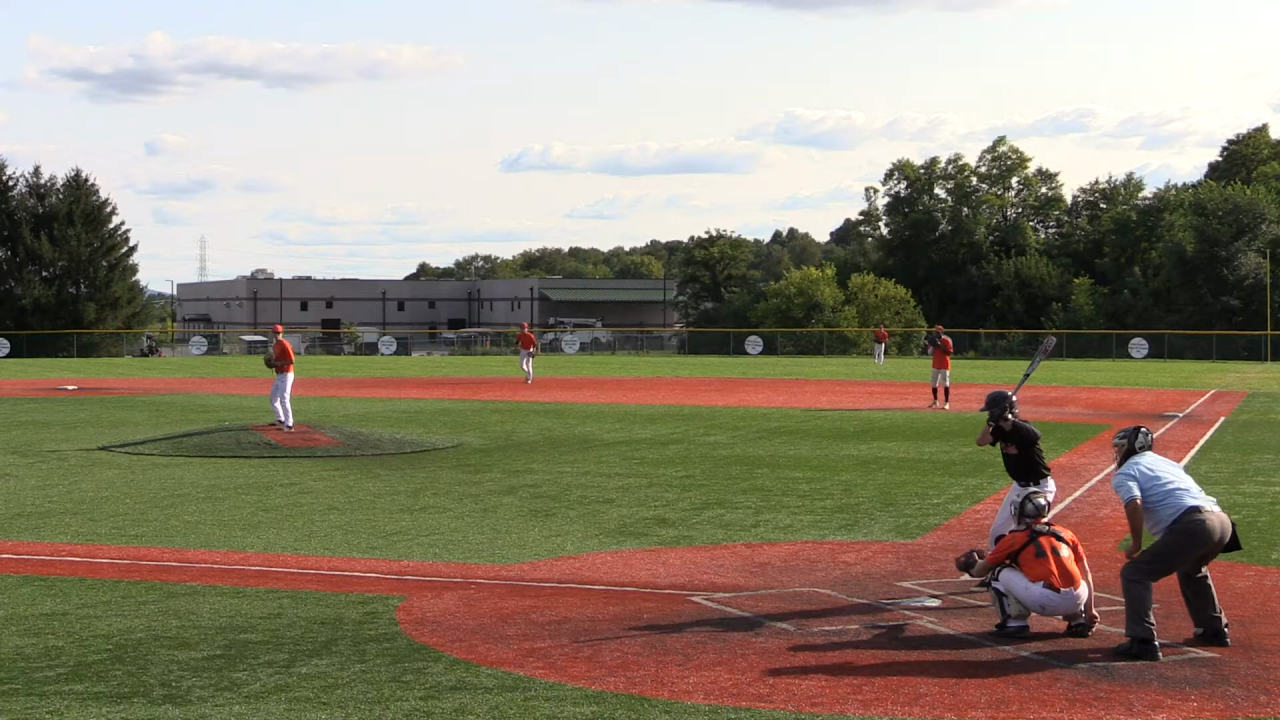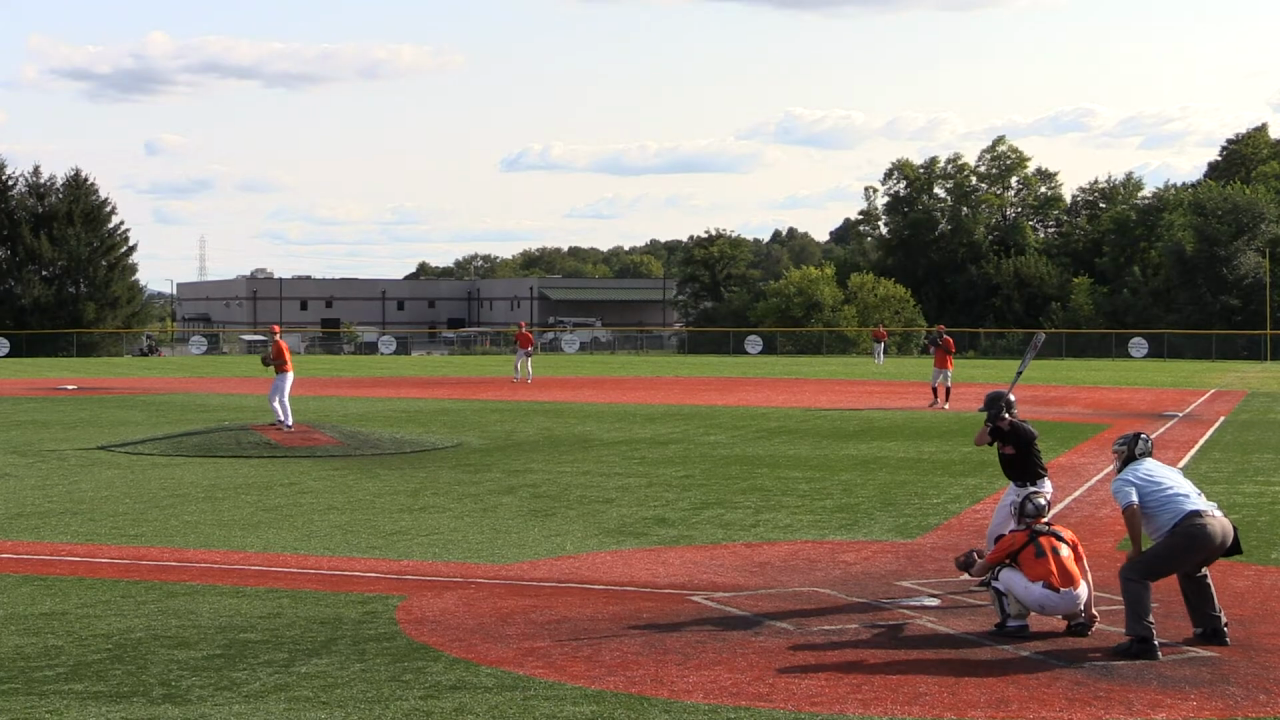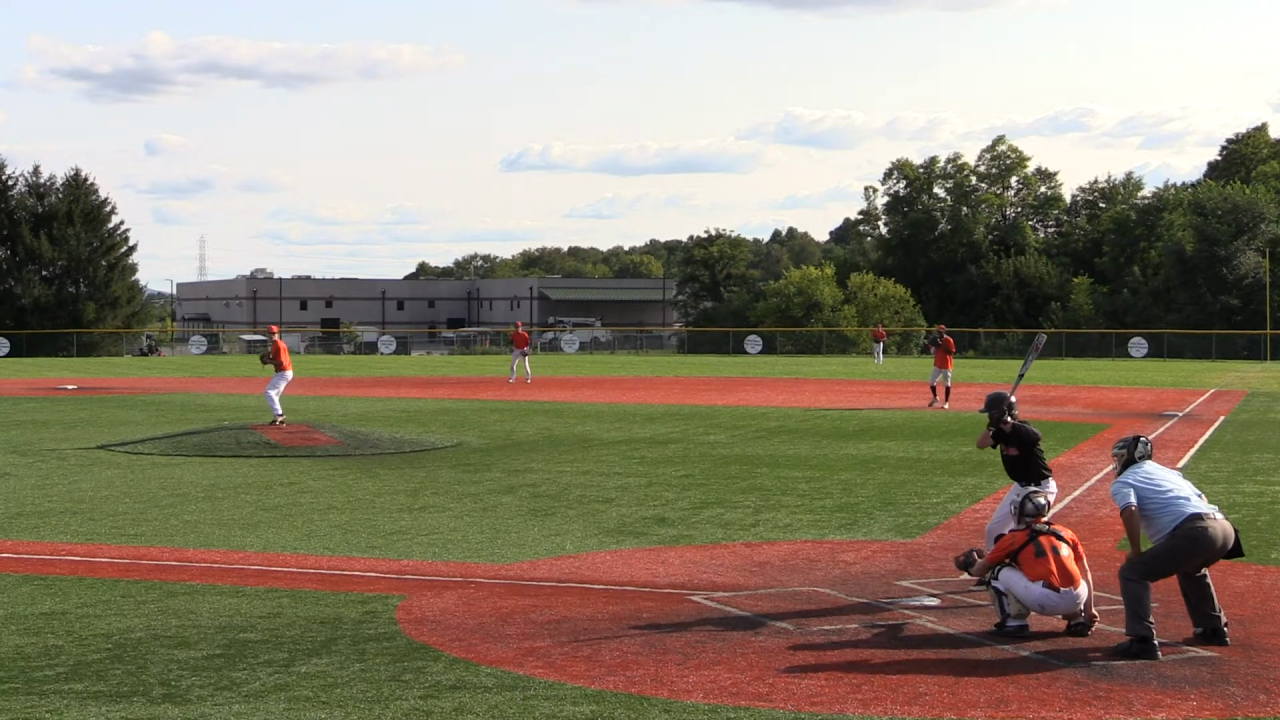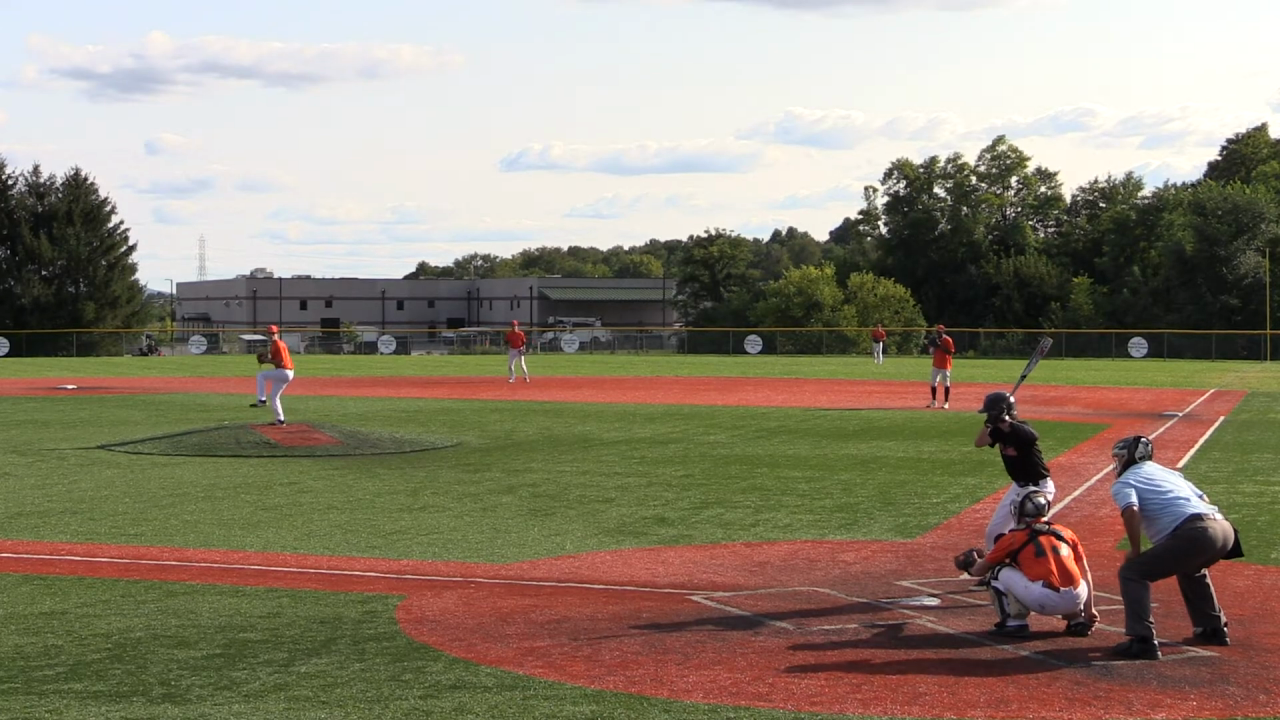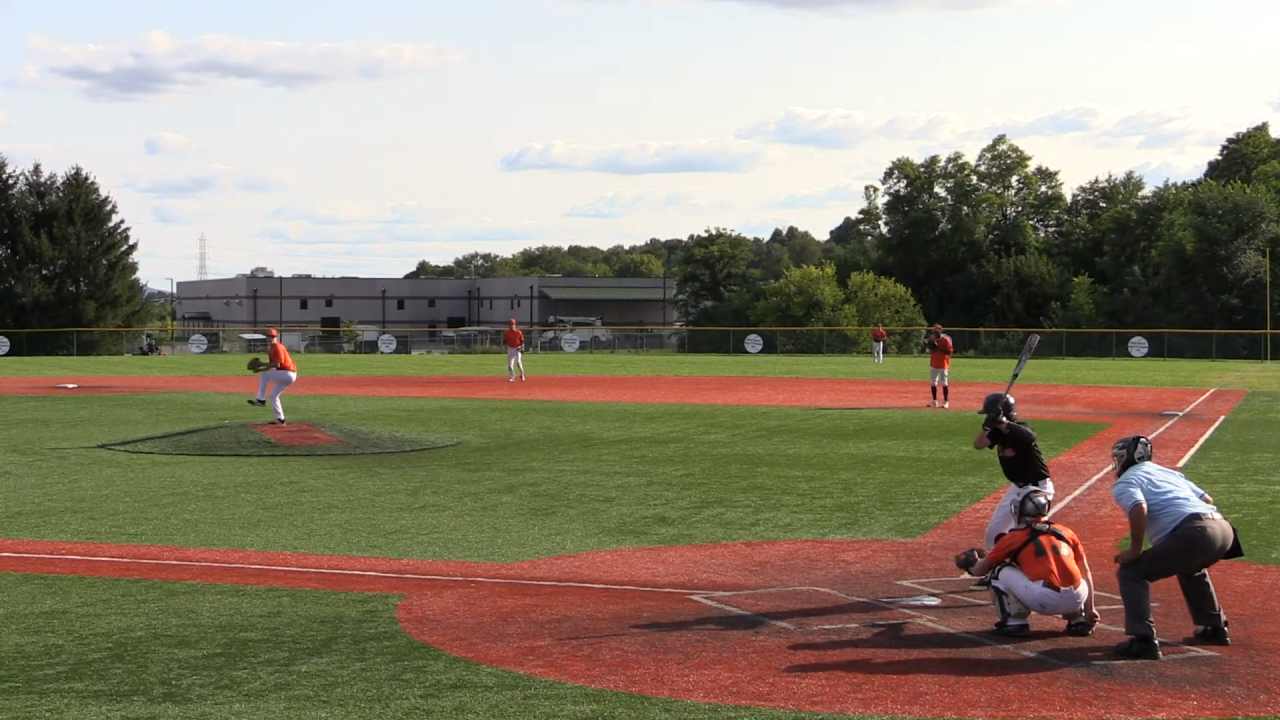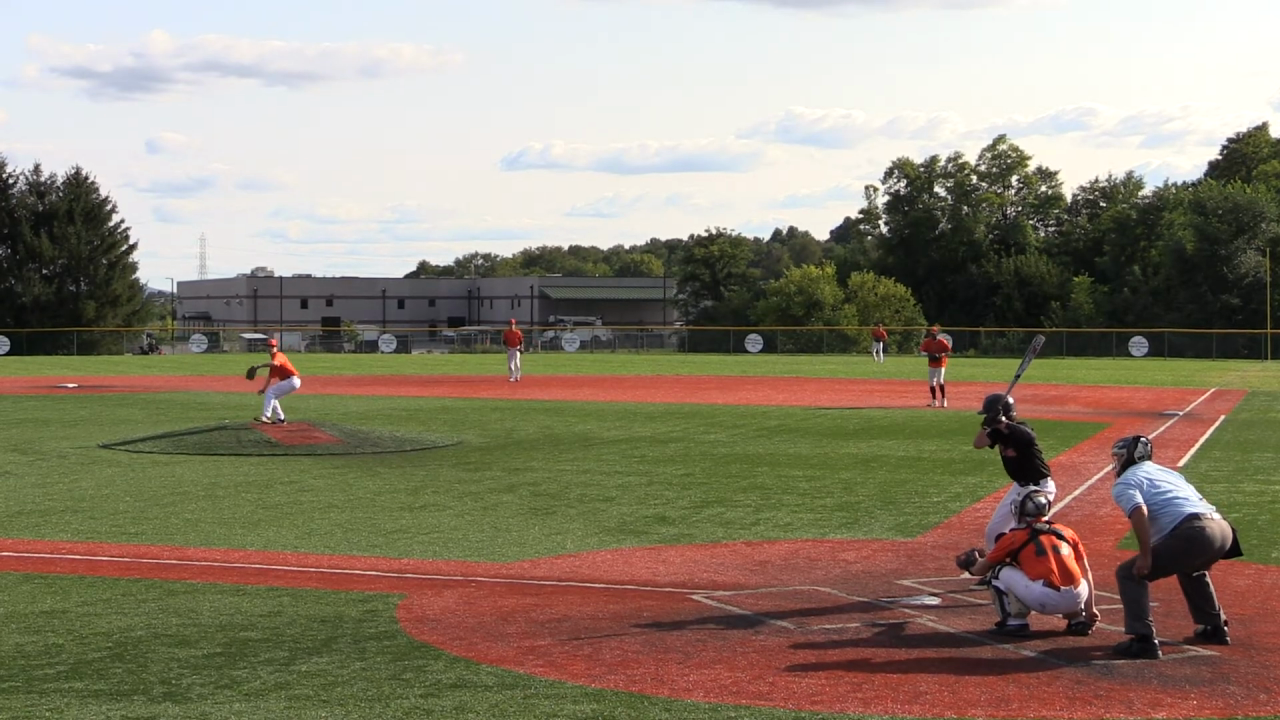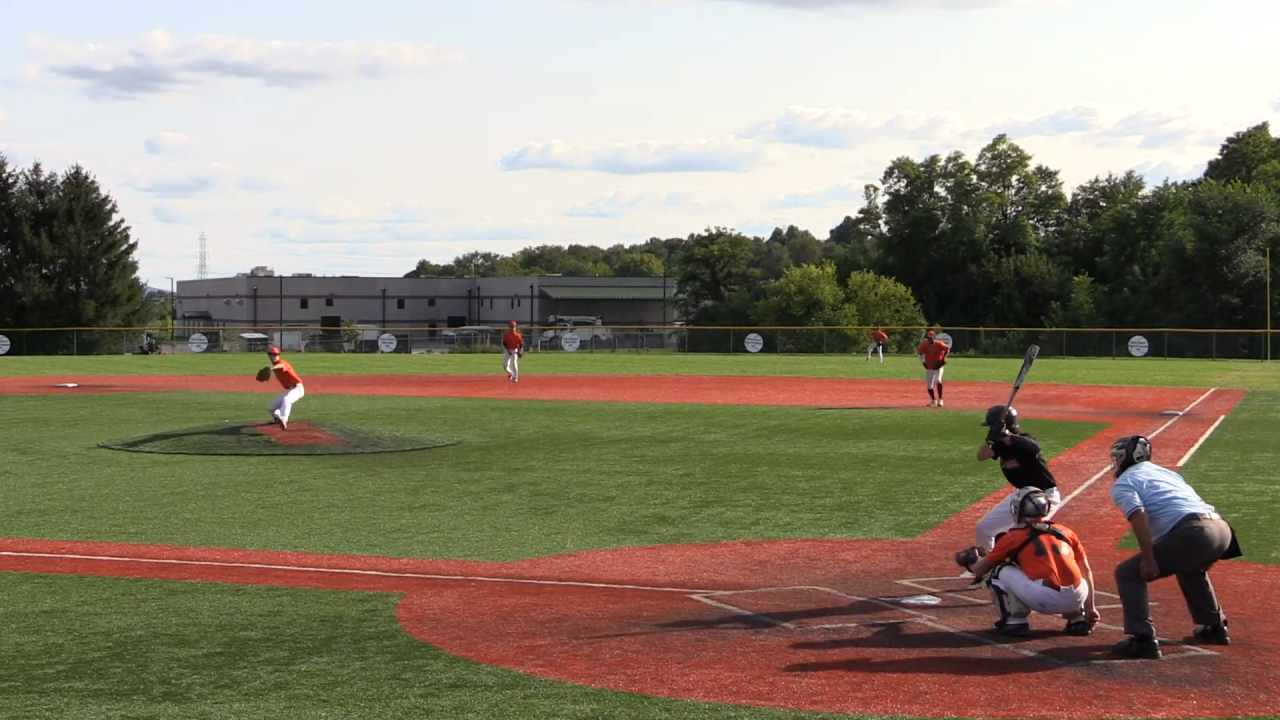
dt=0.2s
person 1, frame 1
left shoulder: (1124, 473)
right shoulder: (1167, 463)
left elbow: (1134, 505)
left wrist: (1136, 543)
left hip: (1193, 525)
right hip: (1221, 519)
left knee: (1134, 573)
right knee: (1192, 569)
left ankle: (1143, 642)
right ankle: (1214, 630)
person 1, frame 2
left shoulder: (1123, 480)
right shoulder: (1168, 469)
left elbow: (1132, 510)
left wrist: (1137, 550)
left hip: (1195, 530)
right hip: (1223, 524)
left knee: (1132, 573)
right knee: (1191, 569)
left ankle: (1143, 642)
right ankle: (1214, 629)
person 1, frame 3
left shoulder: (1122, 482)
right shoulder: (1168, 471)
left elbow: (1130, 512)
left wrist: (1135, 551)
left hip: (1195, 533)
right hip: (1224, 528)
left knee: (1132, 573)
right knee: (1190, 569)
left ankle: (1143, 641)
right ankle: (1214, 629)
person 1, frame 4
left shoulder: (1124, 482)
right shoulder: (1169, 472)
left elbow: (1131, 512)
left wrist: (1135, 551)
left hip: (1195, 533)
right hip: (1224, 528)
left knee: (1131, 572)
right knee: (1189, 567)
left ankle: (1143, 641)
right ankle: (1214, 629)
person 1, frame 5
left shoulder: (1125, 483)
right shoulder: (1170, 472)
left elbow: (1139, 509)
left wrist: (1135, 549)
left hip: (1195, 533)
right hip: (1223, 528)
left knee: (1130, 572)
right knee: (1189, 567)
left ankle: (1144, 641)
right ankle: (1214, 628)
person 1, frame 6
left shoulder: (1124, 483)
right shoulder: (1169, 472)
left elbow: (1139, 512)
left wrist: (1145, 555)
left hip: (1194, 533)
right hip: (1222, 528)
left knee: (1128, 573)
right knee: (1189, 567)
left ankle: (1144, 641)
right ankle: (1215, 628)
person 1, frame 7
left shoulder: (1123, 484)
right shoulder: (1167, 473)
left elbow: (1139, 516)
left wrist: (1148, 559)
left hip: (1193, 533)
right hip: (1221, 528)
left knee: (1127, 573)
right knee: (1190, 567)
left ankle: (1144, 640)
right ankle: (1215, 628)
person 2, frame 1
left shoulder: (1023, 428)
right shoulder: (1001, 428)
left elbow: (1036, 435)
right elbow: (980, 441)
left wrist: (1008, 419)
right wrist: (991, 422)
left hip: (1039, 488)
right hip: (1019, 486)
right knee: (998, 531)
person 2, frame 2
left shoulder: (1020, 428)
right shoulder: (998, 428)
left elbow: (1033, 435)
right elbow: (978, 441)
left wrist: (1005, 419)
right wrist: (989, 422)
left hip: (1035, 488)
right hip: (1016, 487)
right knee: (995, 533)
person 2, frame 3
left shoulder: (1022, 429)
right shoulder: (1001, 431)
left elbow: (1037, 436)
right elbow: (981, 444)
left wrist: (1008, 421)
right wrist: (991, 426)
left hip: (1040, 488)
right hip: (1020, 487)
right knee: (993, 530)
person 2, frame 4
left shoulder: (1020, 429)
right shoulder: (999, 430)
left elbow: (1033, 437)
right elbow: (978, 443)
left wrist: (1005, 420)
right wrist: (989, 423)
left hip: (1038, 488)
right hip: (1019, 487)
right knee: (994, 531)
person 2, frame 5
left shoulder: (1020, 429)
right shoulder: (998, 431)
left elbow: (1030, 437)
right elbow: (978, 445)
left wrist: (1003, 422)
right wrist: (987, 426)
left hip: (1037, 489)
right hip: (1018, 487)
right knee: (993, 531)
person 2, frame 6
left shoulder: (1020, 429)
right shoulder: (999, 431)
left elbow: (1031, 438)
right elbow: (978, 444)
left wrist: (1002, 422)
right wrist: (986, 425)
left hip: (1039, 488)
right hip: (1020, 487)
right knee: (993, 531)
person 2, frame 7
left shoulder: (1023, 440)
right shoulder: (1001, 445)
left elbow: (1034, 448)
right elbow: (981, 457)
left wrist: (1006, 435)
right wrist: (990, 439)
left hip: (1044, 497)
right knee: (985, 527)
person 3, frame 1
left shoulder: (1015, 538)
right shoulder: (1066, 533)
left elbow: (980, 571)
right elbow: (1086, 573)
left wrist: (971, 566)
right wrist: (1089, 610)
left hip: (1045, 601)
right hip: (1077, 600)
left knee: (999, 572)
left ankle: (1016, 624)
right ankle: (1078, 621)
person 3, frame 2
left shoulder: (1015, 538)
right shoulder: (1066, 533)
left elbow: (980, 571)
right elbow: (1085, 573)
left wrist: (970, 566)
right wrist: (1089, 610)
left hip: (1046, 601)
right hip: (1076, 600)
left knee: (999, 572)
left ankle: (1015, 624)
right ankle: (1078, 621)
person 3, frame 3
left shoulder: (1015, 537)
right shoulder: (1066, 532)
left elbow: (979, 571)
right elbow: (1085, 572)
left wrist: (970, 566)
right wrist: (1089, 609)
left hip: (1046, 601)
right hip: (1076, 600)
left knee: (999, 572)
left ankle: (1015, 624)
right ankle: (1078, 621)
person 3, frame 4
left shoulder: (1015, 537)
right shoulder: (1066, 532)
left elbow: (979, 570)
right elbow: (1085, 572)
left wrist: (970, 566)
right wrist: (1089, 609)
left hip: (1045, 601)
right hip: (1076, 599)
left knee: (999, 572)
left ankle: (1015, 623)
right ankle: (1078, 621)
person 3, frame 5
left shoulder: (1015, 537)
right shoulder: (1066, 532)
left elbow: (980, 570)
right elbow: (1085, 572)
left wrist: (970, 565)
right wrist: (1089, 609)
left hip: (1045, 600)
right hip: (1076, 598)
left knee: (1000, 571)
left ankle: (1015, 623)
right ankle: (1078, 620)
person 3, frame 6
left shoulder: (1015, 536)
right shoulder: (1067, 532)
left elbow: (980, 570)
right elbow: (1085, 572)
left wrist: (970, 565)
right wrist: (1090, 609)
left hip: (1046, 599)
right hip: (1077, 598)
left knee: (999, 571)
left ankle: (1016, 623)
right ankle: (1078, 620)
person 3, frame 7
left shoulder: (1015, 536)
right shoulder: (1066, 532)
left elbow: (980, 570)
right elbow: (1086, 572)
left wrist: (970, 563)
right wrist: (1090, 608)
left hip: (1045, 599)
right hip: (1076, 598)
left knee: (999, 571)
left ankle: (1015, 622)
right ankle: (1078, 619)
